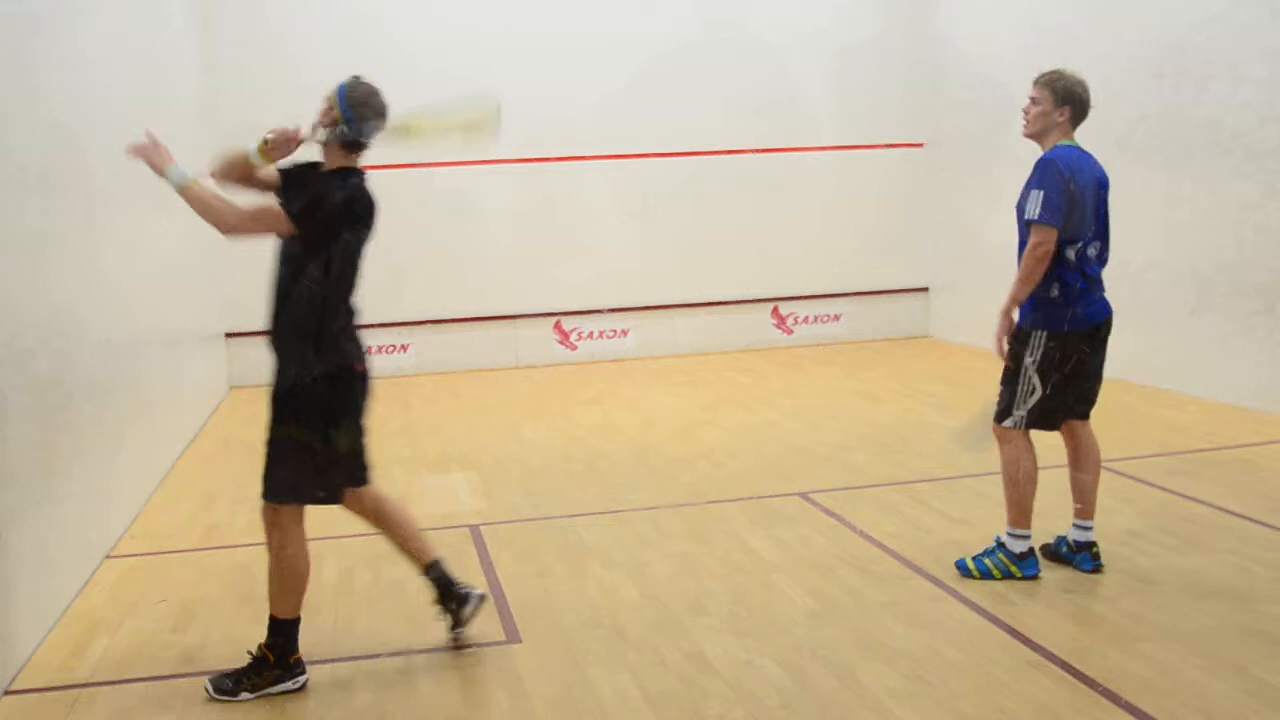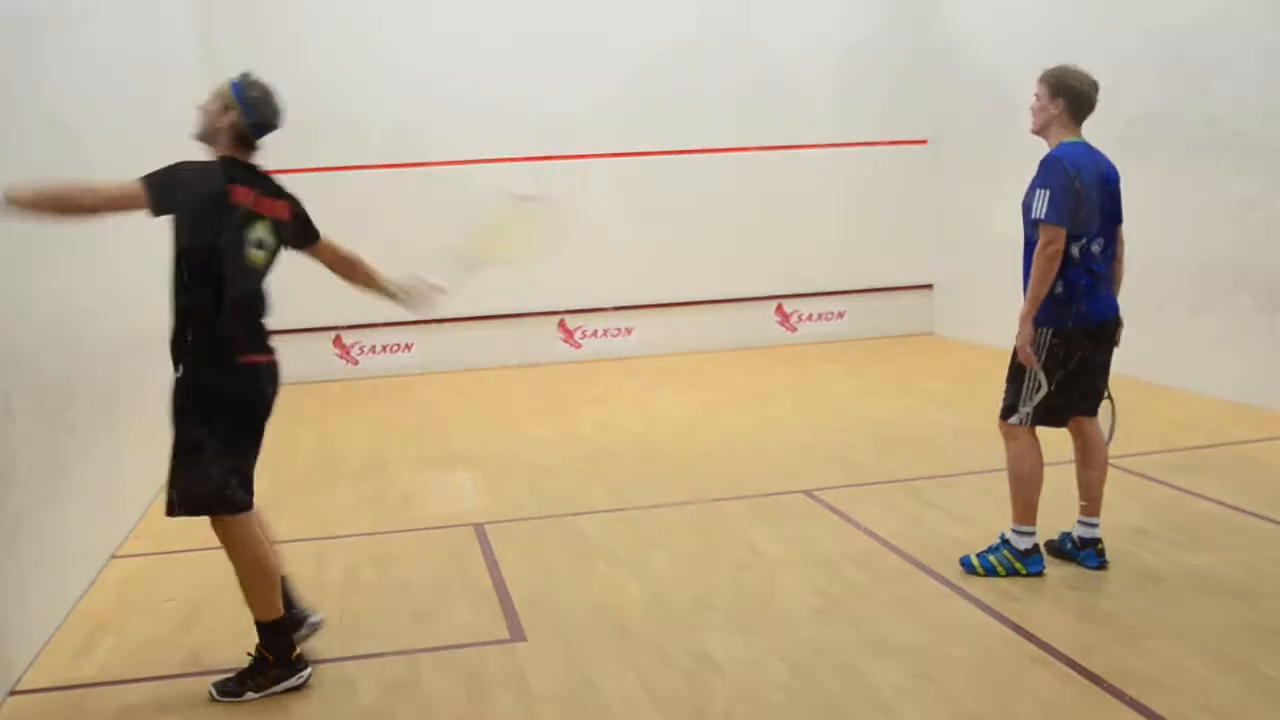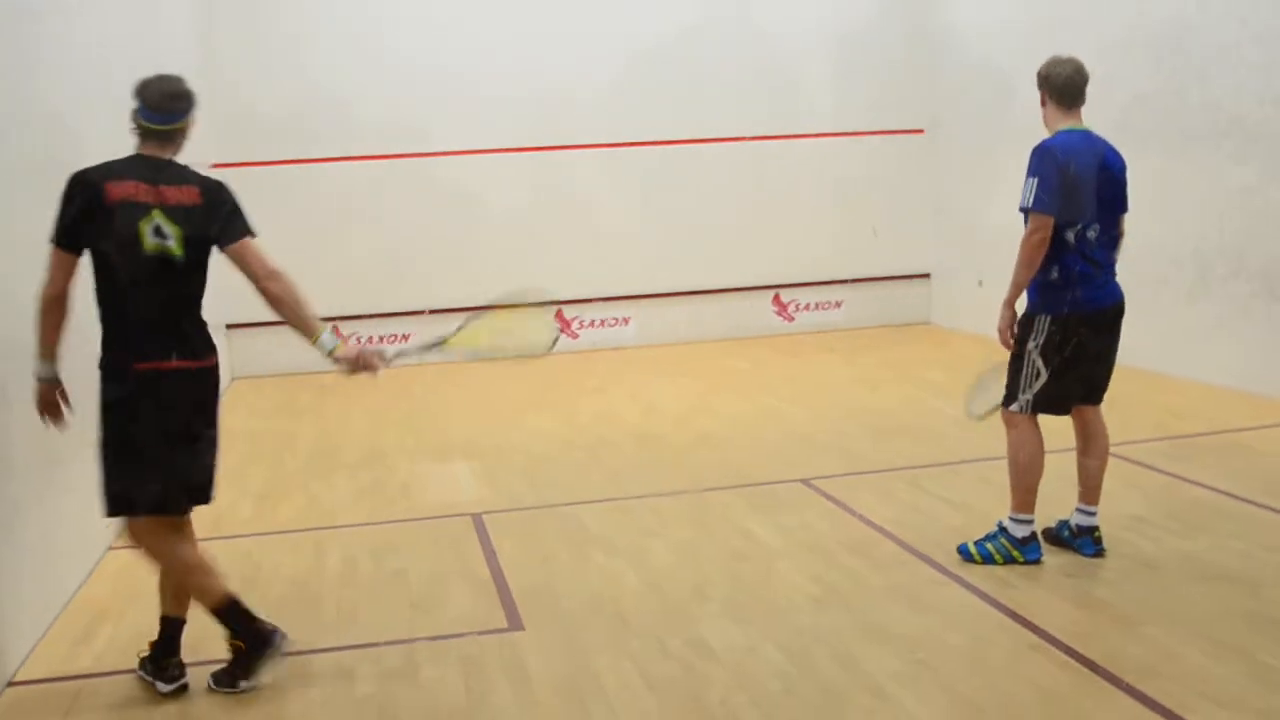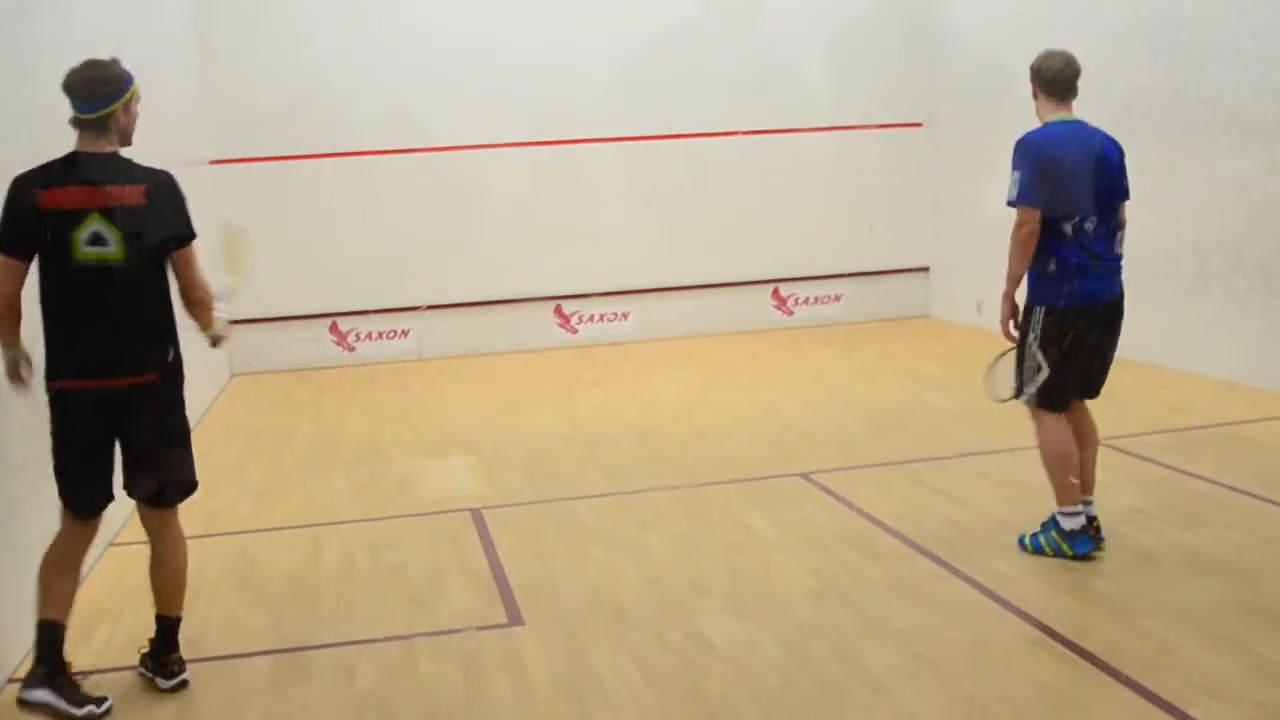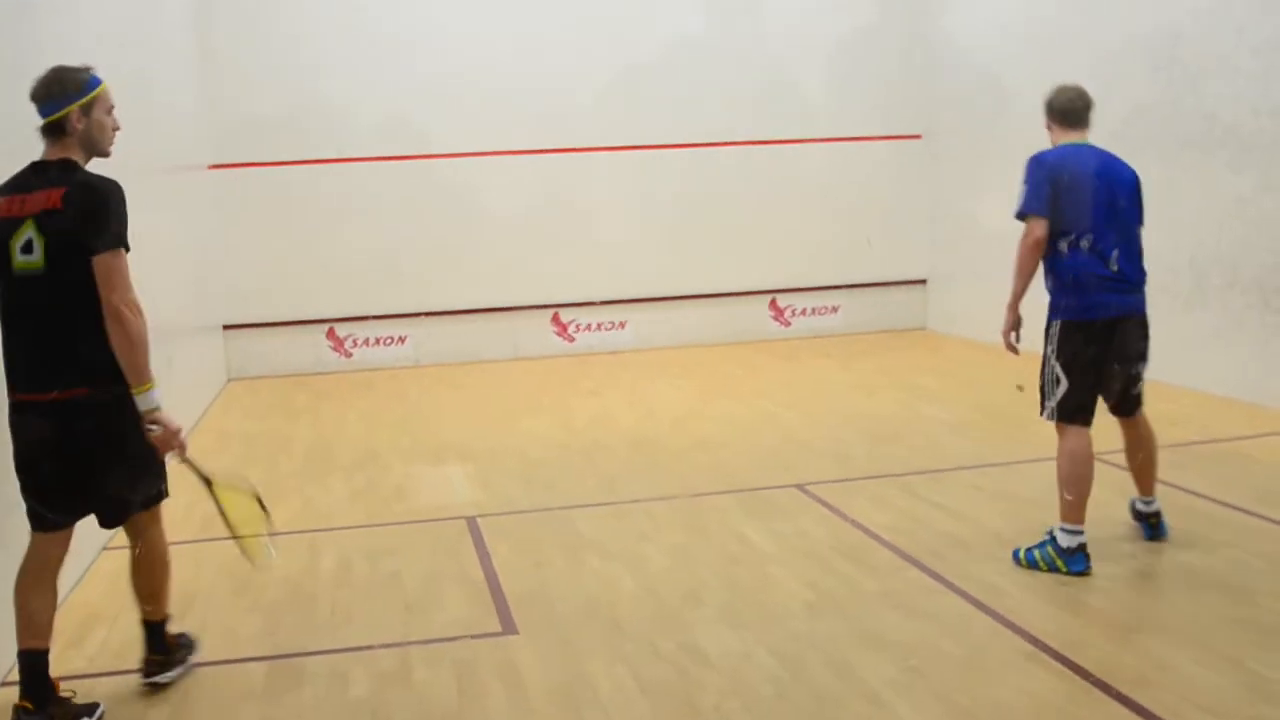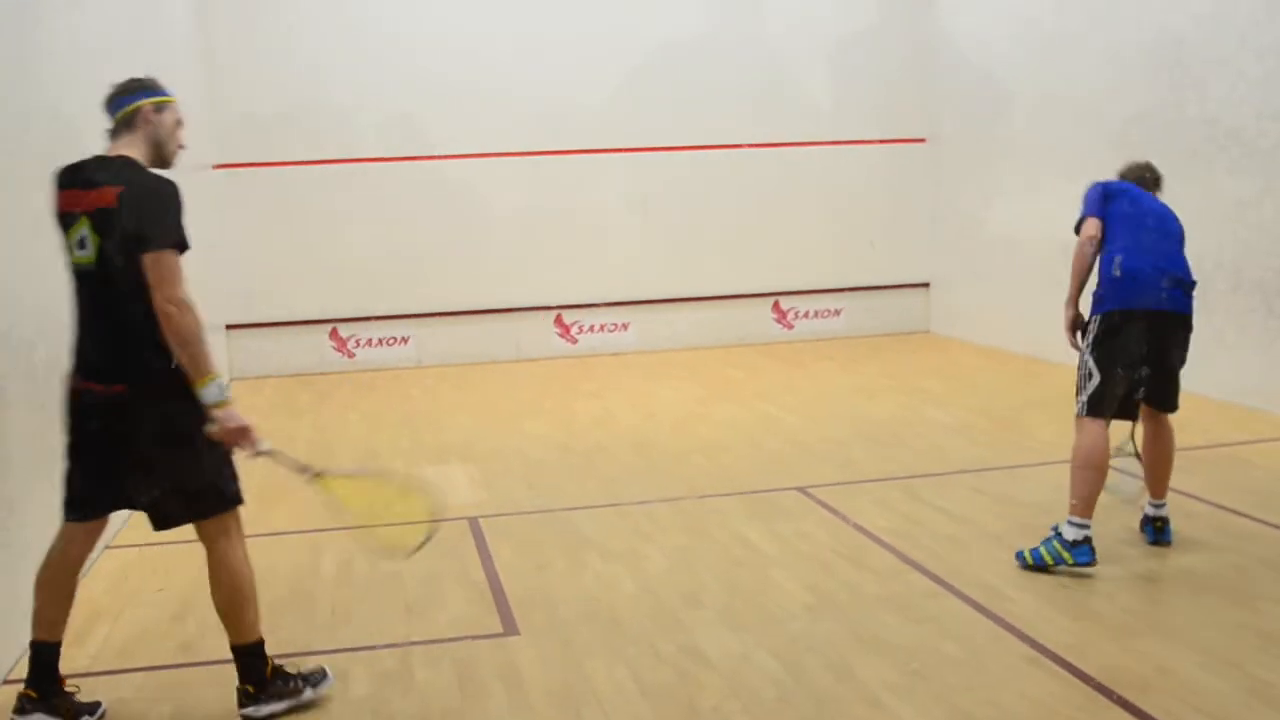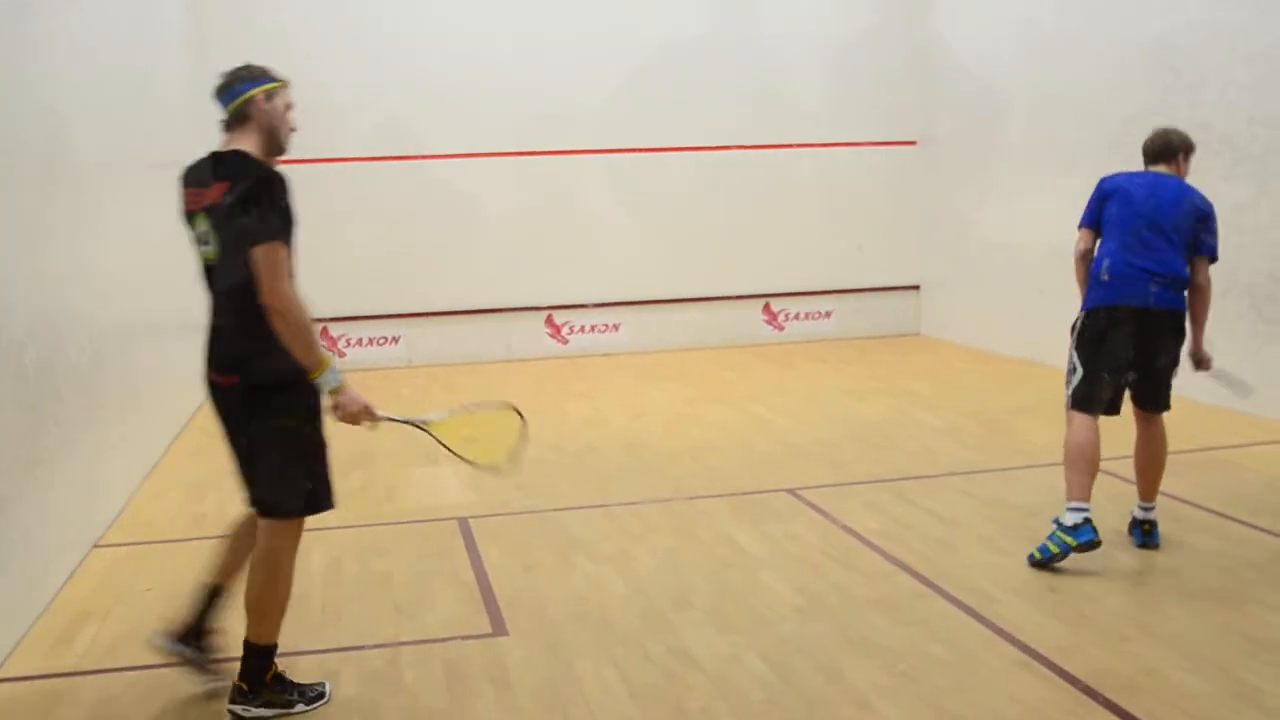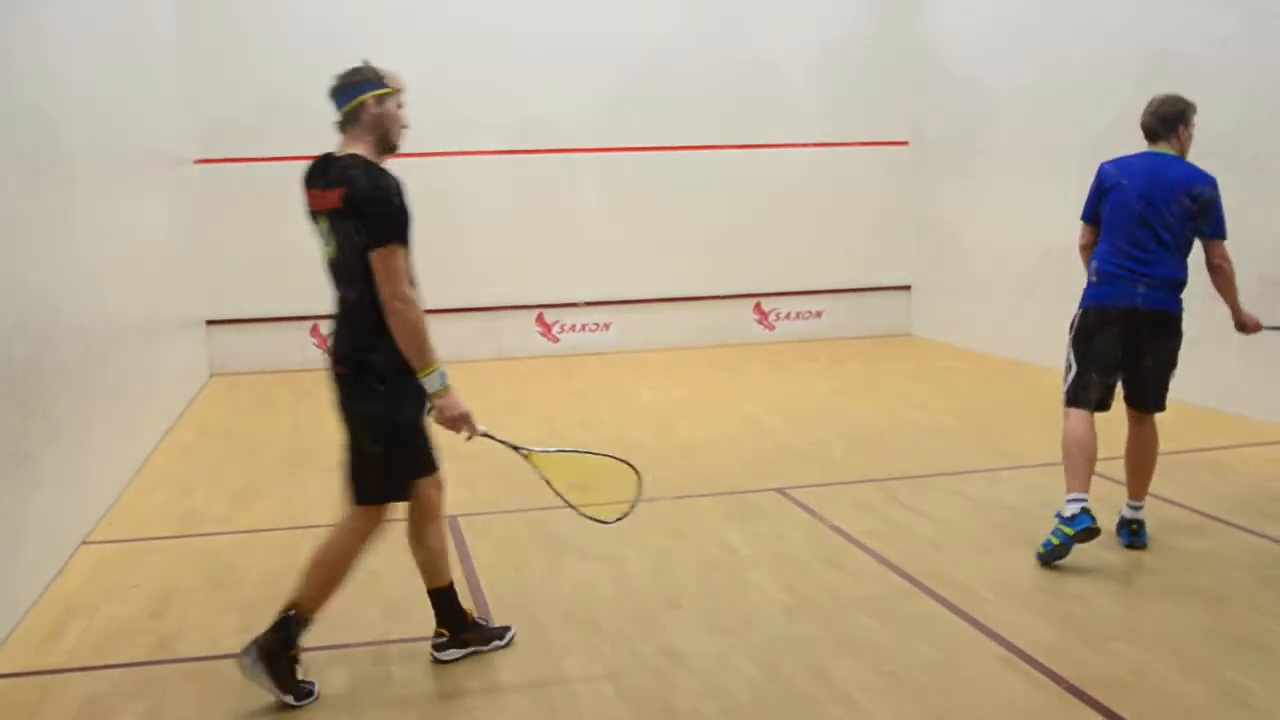
dt=0.4s
person 1, frame 1
left shoulder: (347, 196)
right shoulder: (314, 178)
left elbow: (231, 219)
right elbow: (229, 174)
left wrist: (168, 167)
right wrist: (264, 152)
left hip: (316, 372)
right hip: (330, 366)
left knee: (283, 510)
right knee: (356, 492)
left ankle: (281, 657)
right ankle: (451, 592)
person 1, frame 2
left shoulder: (201, 180)
right shoulder: (278, 198)
left elbow: (100, 197)
right elbow: (340, 260)
right wrist: (395, 287)
left hip: (215, 372)
right hip: (253, 367)
left knee: (229, 511)
right knee: (229, 506)
left ankle: (280, 656)
right ankle: (289, 608)
person 1, frame 3
left shoulder: (89, 186)
right shoulder: (210, 194)
left elbow: (55, 293)
right elbow: (267, 277)
left wrist: (46, 369)
right wrist: (327, 344)
left hip: (133, 380)
right hip: (196, 374)
left knee: (146, 528)
right knee: (173, 515)
left ankle: (249, 631)
right ankle: (166, 654)
person 1, frame 4
right shoulder: (156, 188)
right elbow: (193, 289)
right wrist: (212, 327)
left hip: (73, 387)
right hip: (150, 381)
left knee: (77, 524)
right knee: (163, 516)
right ankle: (166, 654)
person 1, frame 5
right shoulder: (96, 194)
right elbow: (120, 305)
right wrist: (150, 402)
right hip: (102, 394)
right knee: (145, 521)
right ankle: (159, 649)
person 1, frame 6
left shoulder: (70, 184)
right shoulder: (152, 191)
right elbow: (172, 307)
right wrist: (216, 399)
left hip: (92, 389)
right hip: (155, 392)
left knee: (79, 533)
right knee: (221, 528)
person 1, frame 7
left shoulder: (200, 179)
right shoulder: (261, 182)
right elbow: (279, 298)
left wrist: (261, 151)
right wrist: (333, 382)
left hip: (227, 371)
right hip: (270, 378)
left knee: (268, 514)
right knee: (284, 524)
left ankle: (196, 627)
person 1, frame 8
left shoulder: (322, 176)
right shoulder: (376, 188)
right elbow: (396, 299)
left wrist: (378, 92)
right wrist: (439, 385)
left hip: (358, 364)
right hip: (381, 372)
left knee: (425, 494)
right knee: (366, 517)
left ankle: (454, 624)
right ankle: (276, 646)
person 2, frame 1
left shoulder: (1052, 166)
right shoulder: (1091, 168)
left elbow: (1041, 247)
left wrist: (1007, 312)
left hip: (1052, 322)
right hip: (1090, 315)
left knee: (1011, 426)
right knee: (1075, 422)
left ankle: (1017, 548)
right ankle: (1082, 540)
person 2, frame 2
left shoulder: (1057, 165)
right shoulder: (1103, 166)
left elbow: (1051, 246)
right elbow: (1117, 245)
left wrist: (1026, 319)
left hip: (1060, 320)
right hip: (1098, 315)
left knee: (1017, 425)
right knee: (1084, 420)
left ankle: (1022, 546)
right ankle: (1088, 538)
person 2, frame 3
left shoulder: (1050, 153)
right shoulder: (1110, 155)
left elbow: (1039, 234)
right elbow: (1117, 230)
left wrist: (1008, 303)
left hip: (1059, 307)
right hip: (1104, 302)
left knee: (1019, 412)
right knee: (1087, 409)
left ankle: (1019, 534)
right ankle: (1085, 525)
person 2, frame 4
left shoulder: (1034, 146)
right shoulder: (1108, 146)
left elbow: (1028, 227)
right elbow: (1120, 219)
left wrist: (1008, 294)
left hip: (1059, 296)
right hip: (1108, 292)
left knee: (1046, 409)
right knee: (1074, 403)
left ankle: (1072, 527)
right ankle: (1081, 512)
person 2, frame 5
left shoulder: (1045, 164)
right shoulder: (1123, 170)
left elbow: (1036, 235)
right elbow: (1133, 236)
left wrist: (1013, 306)
left hip: (1080, 308)
right hip: (1131, 306)
left knee: (1072, 422)
right knee: (1130, 412)
left ankle: (1069, 543)
right ankle: (1149, 511)
person 2, frame 6
left shoulder: (1105, 190)
right shoulder: (1169, 216)
left elbow: (1090, 237)
left wrist: (1072, 304)
left hip: (1122, 302)
right hip: (1176, 308)
left knee: (1093, 416)
right knee: (1157, 412)
left ankle: (1075, 535)
right ankle: (1157, 517)
person 2, frame 7
left shoulder: (1111, 185)
right shoulder: (1198, 204)
left elbow: (1083, 251)
right elbow: (1201, 279)
left wrist: (1093, 302)
right wrist: (1198, 343)
left hip: (1109, 303)
right hip: (1165, 312)
left knee: (1083, 411)
right knee: (1150, 415)
left ankle: (1076, 520)
right ankle: (1145, 520)
person 2, frame 8
left shoulder: (1110, 171)
right shoulder: (1200, 184)
left elbow: (1086, 242)
right elbow: (1216, 260)
right wrist: (1237, 313)
left hip: (1105, 303)
right hip: (1161, 311)
left knee: (1080, 407)
right knee: (1142, 415)
left ankle: (1076, 511)
right ankle: (1132, 518)
